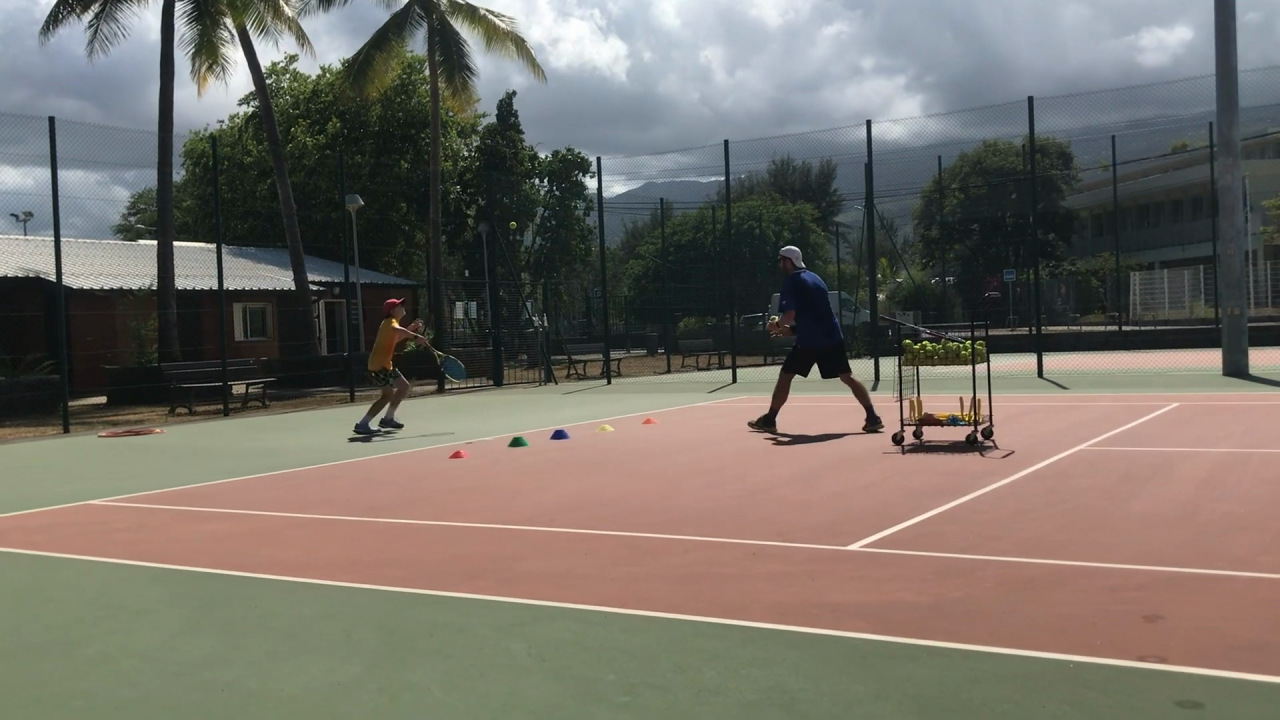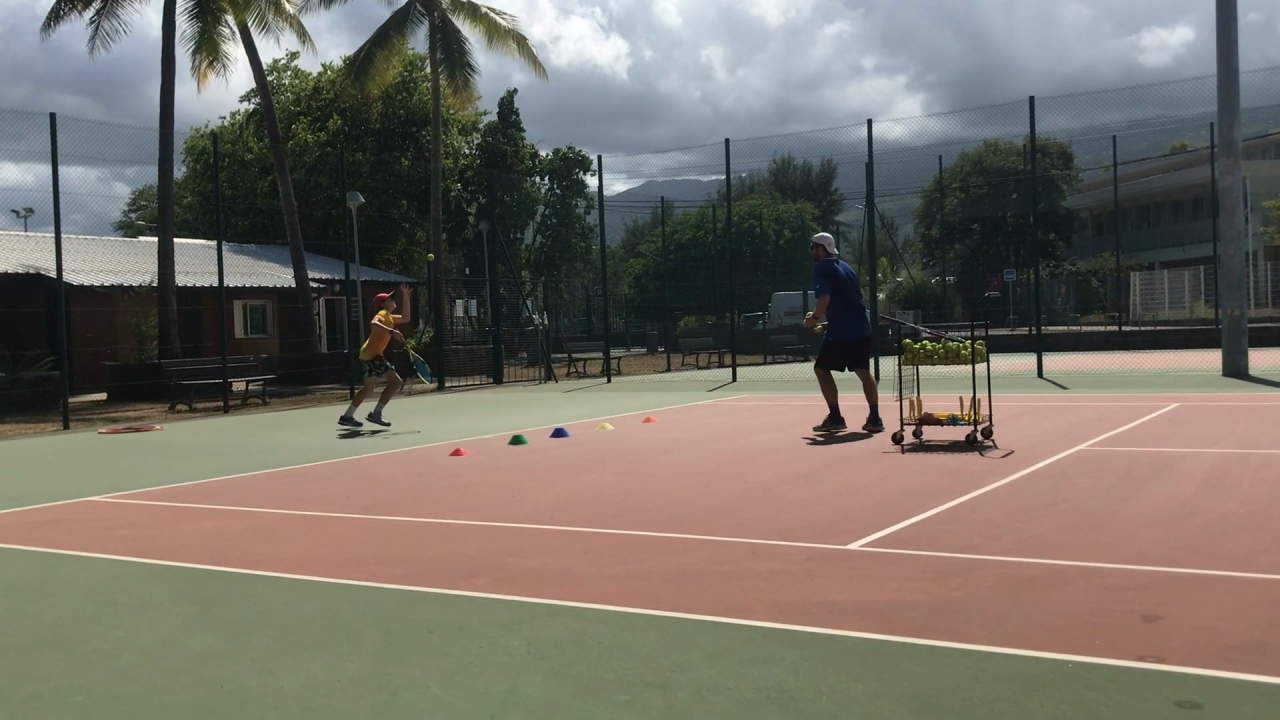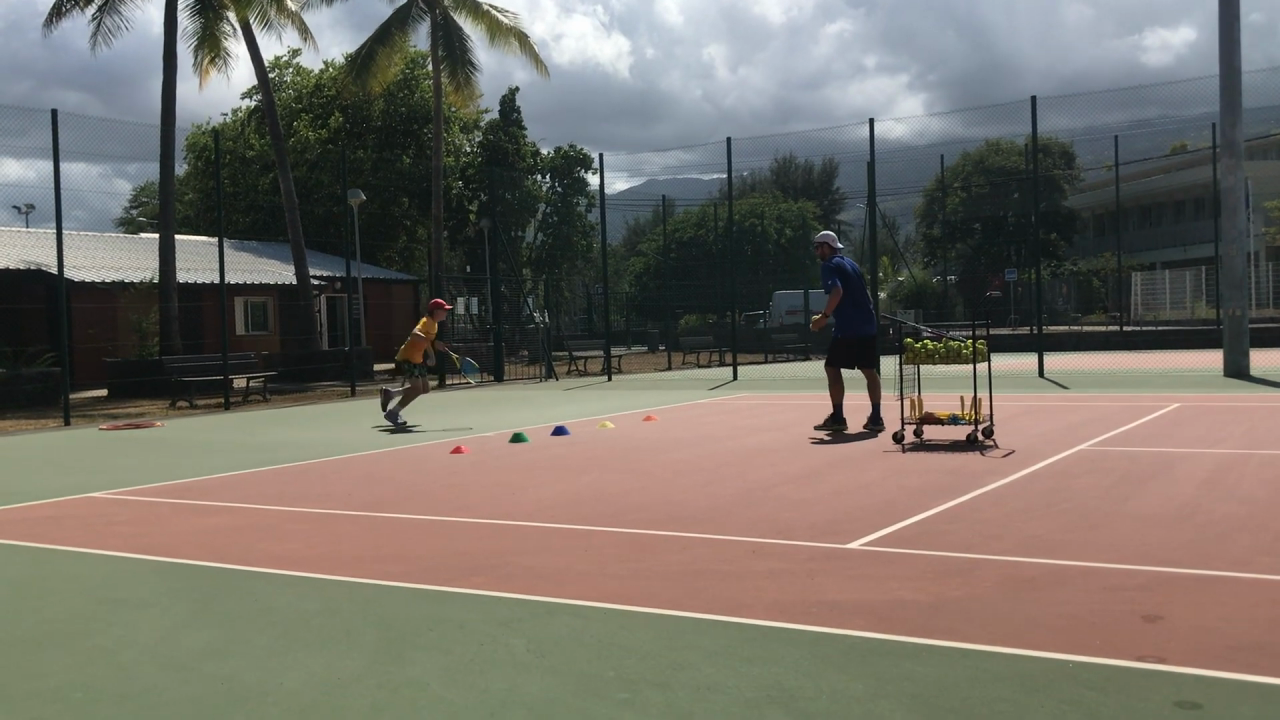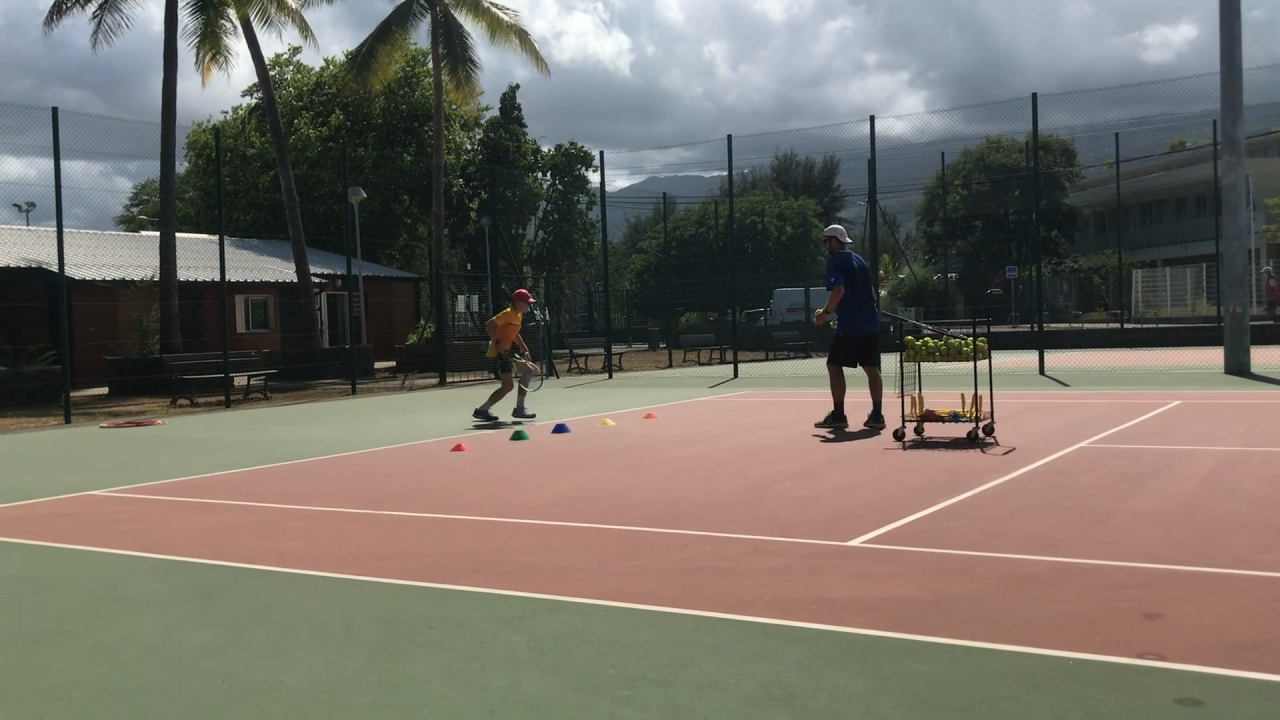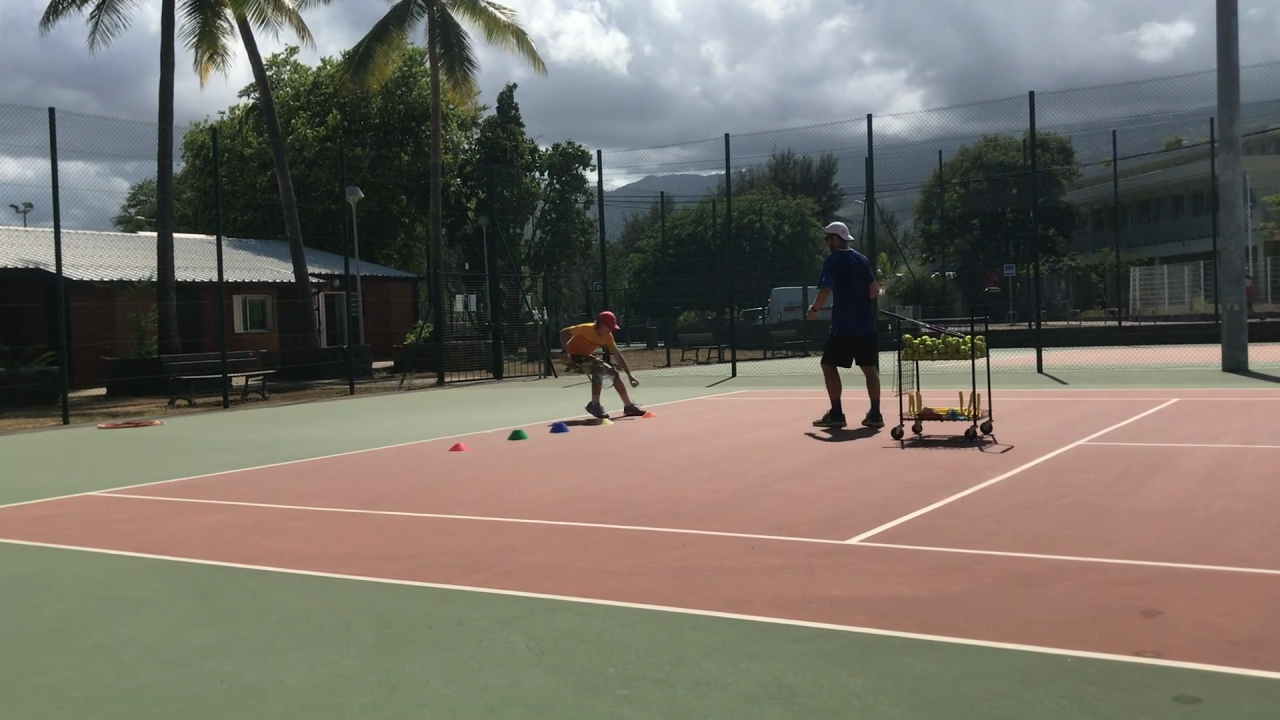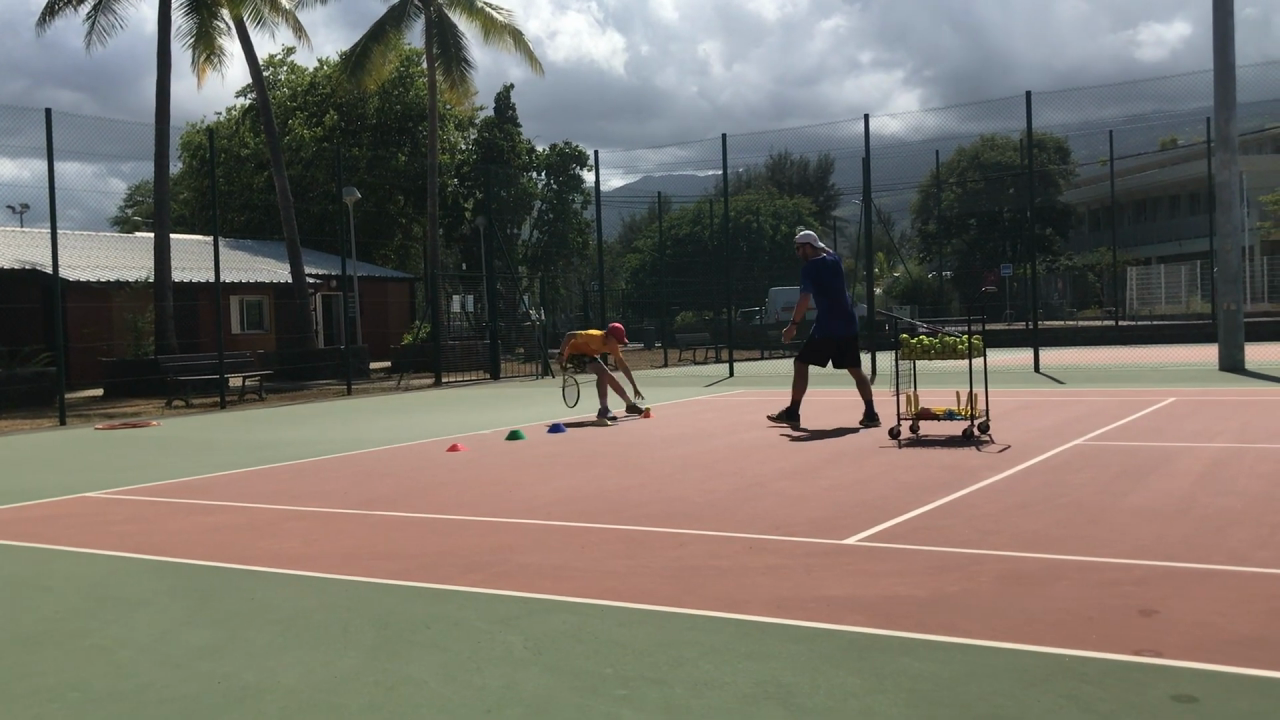
dt=0.4s
person 1, frame 1
left shoulder: (791, 282)
right shoulder: (815, 278)
left elbow: (789, 315)
left wrist: (777, 325)
right wrist: (792, 329)
left hip: (810, 340)
right hip: (833, 335)
left knee: (785, 375)
right knee: (847, 377)
left ankle: (769, 419)
right ankle: (872, 417)
person 1, frame 2
left shoulder: (822, 269)
right shoulder: (846, 267)
left elbow: (824, 299)
left wrist: (813, 318)
left hip: (840, 331)
right hip: (862, 328)
left knee: (822, 369)
right knee: (864, 372)
left ankle: (835, 417)
right ankle: (874, 419)
person 1, frame 3
left shoulder: (829, 265)
right shoulder: (851, 264)
left elbow: (837, 292)
left wrist: (824, 316)
left hip: (848, 327)
right hip: (868, 325)
left knee: (832, 368)
right knee: (870, 370)
left ankle: (838, 418)
right ankle: (876, 418)
person 1, frame 4
left shoulder: (835, 261)
right shoulder: (859, 260)
left elbow: (839, 290)
right elbow: (872, 293)
left wrist: (826, 312)
left hip: (850, 325)
right hip: (870, 323)
left knee: (834, 366)
right knee: (871, 368)
left ankle: (838, 416)
right ankle: (877, 415)
person 1, frame 5
left shoulder: (833, 260)
right shoulder: (862, 259)
left elbow: (826, 291)
right elbow: (875, 290)
left wrist: (814, 309)
left hip: (844, 325)
right hip: (867, 323)
left knee: (829, 365)
right knee: (869, 367)
left ankle: (836, 414)
right ankle: (875, 414)
person 1, frame 6
left shoulder: (809, 268)
right shoulder: (834, 259)
left elbow: (805, 298)
left wrist: (793, 324)
left hip: (826, 327)
right hip: (849, 325)
left knee: (800, 364)
right knee: (855, 369)
left ankle: (792, 413)
right ankle: (870, 413)
